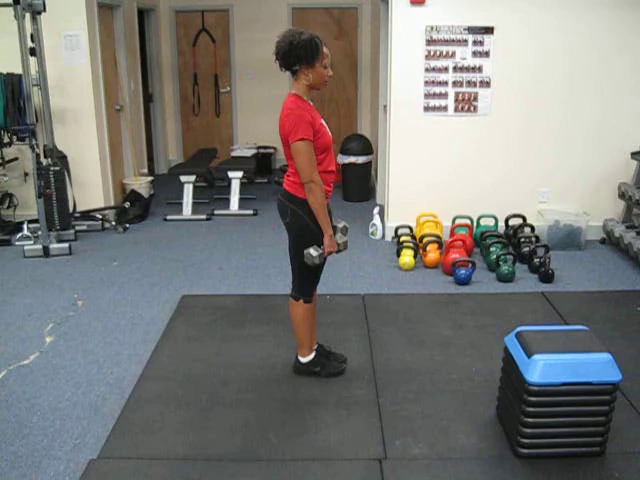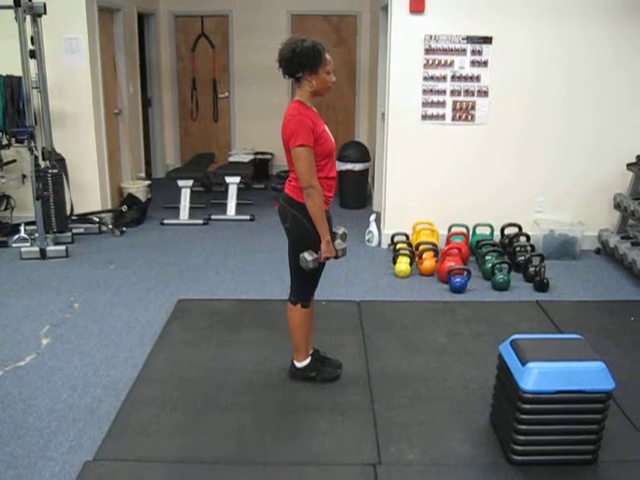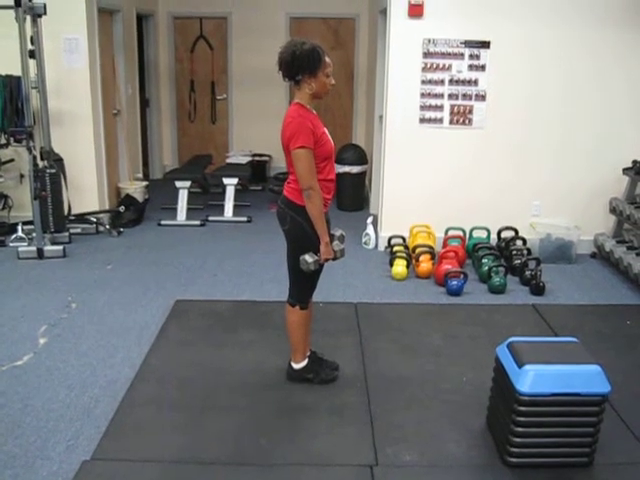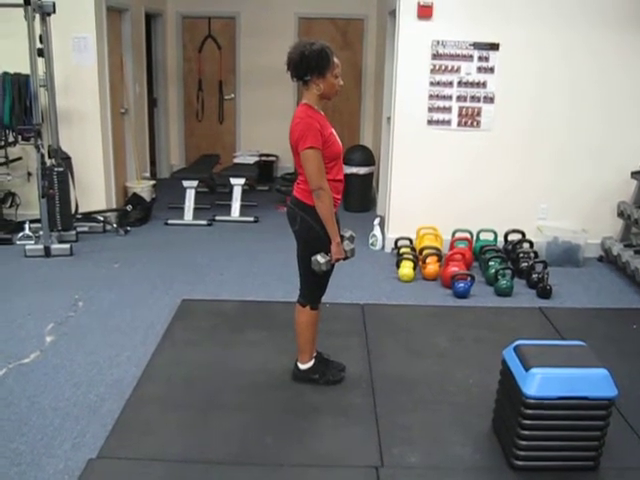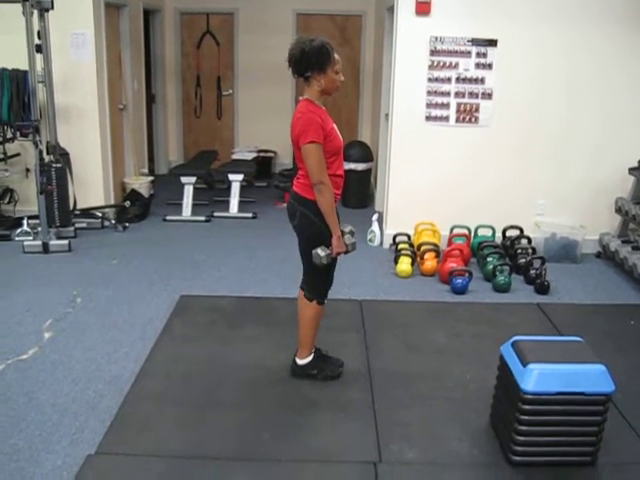
dt=1s
person 1, frame 1
left shoulder: (301, 106)
right shoulder: (297, 113)
right elbow: (310, 180)
left wrist: (326, 223)
right wrist: (327, 231)
left hip: (305, 204)
right hip: (302, 208)
left knee: (309, 284)
right knee: (303, 286)
left ankle: (311, 348)
right ankle: (305, 359)
person 1, frame 2
left shoulder: (307, 112)
right shoulder: (300, 119)
right elbow: (309, 185)
left wrist: (325, 227)
right wrist: (325, 236)
left hip: (307, 210)
right hip: (303, 213)
left knee: (307, 289)
right knee: (302, 291)
left ankle: (308, 353)
right ankle: (301, 364)
person 1, frame 3
left shoulder: (306, 114)
right shoulder: (300, 121)
right elbow: (309, 187)
left wrist: (323, 230)
right wrist: (324, 238)
left hip: (304, 211)
right hip: (301, 215)
left knee: (305, 290)
right knee: (300, 292)
left ankle: (305, 355)
right ankle: (298, 365)
person 1, frame 4
left shoulder: (313, 115)
right shoulder: (308, 122)
right elbow: (319, 187)
left wrist: (333, 231)
right wrist: (334, 237)
left hip: (313, 212)
right hip: (312, 215)
left knee: (314, 290)
right knee: (311, 292)
left ankle: (310, 356)
right ankle: (305, 366)
person 1, frame 5
left shoulder: (314, 110)
right shoulder: (310, 117)
right elbow: (320, 181)
left wrist: (333, 225)
right wrist: (335, 232)
left hip: (311, 206)
right hip: (311, 209)
left knee: (314, 283)
right knee: (318, 286)
left ankle: (309, 351)
right ankle: (303, 361)
